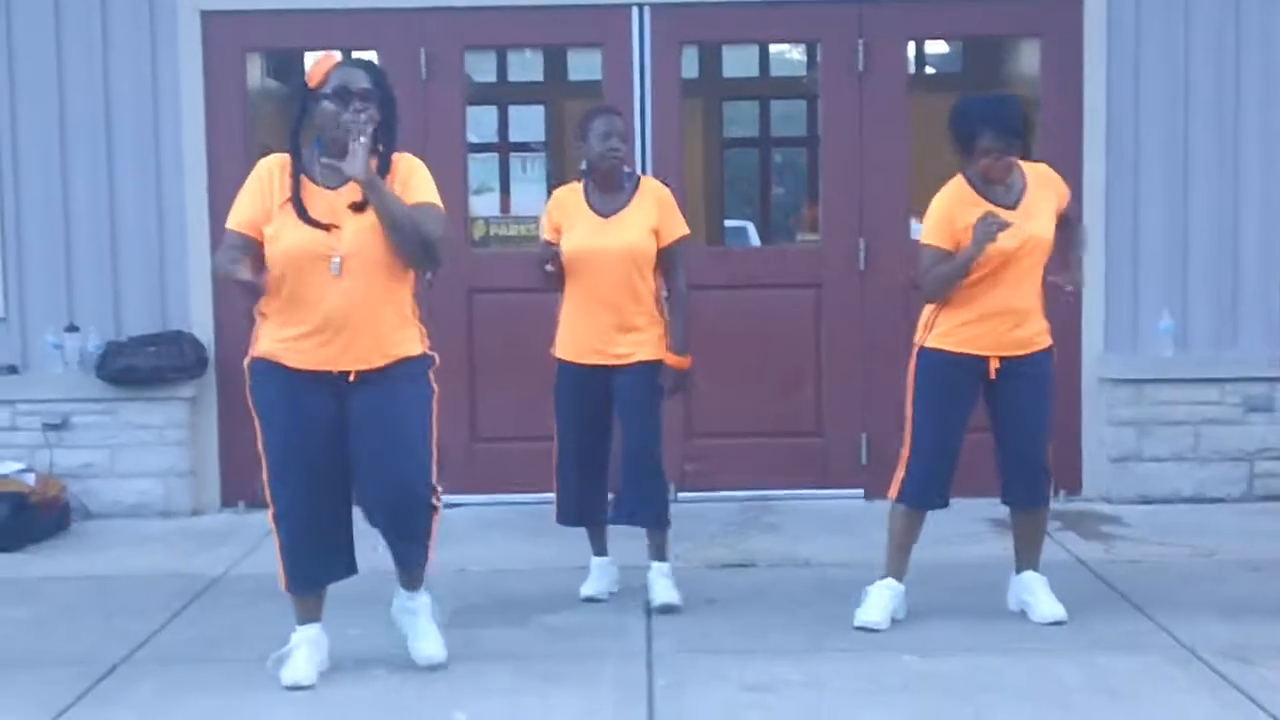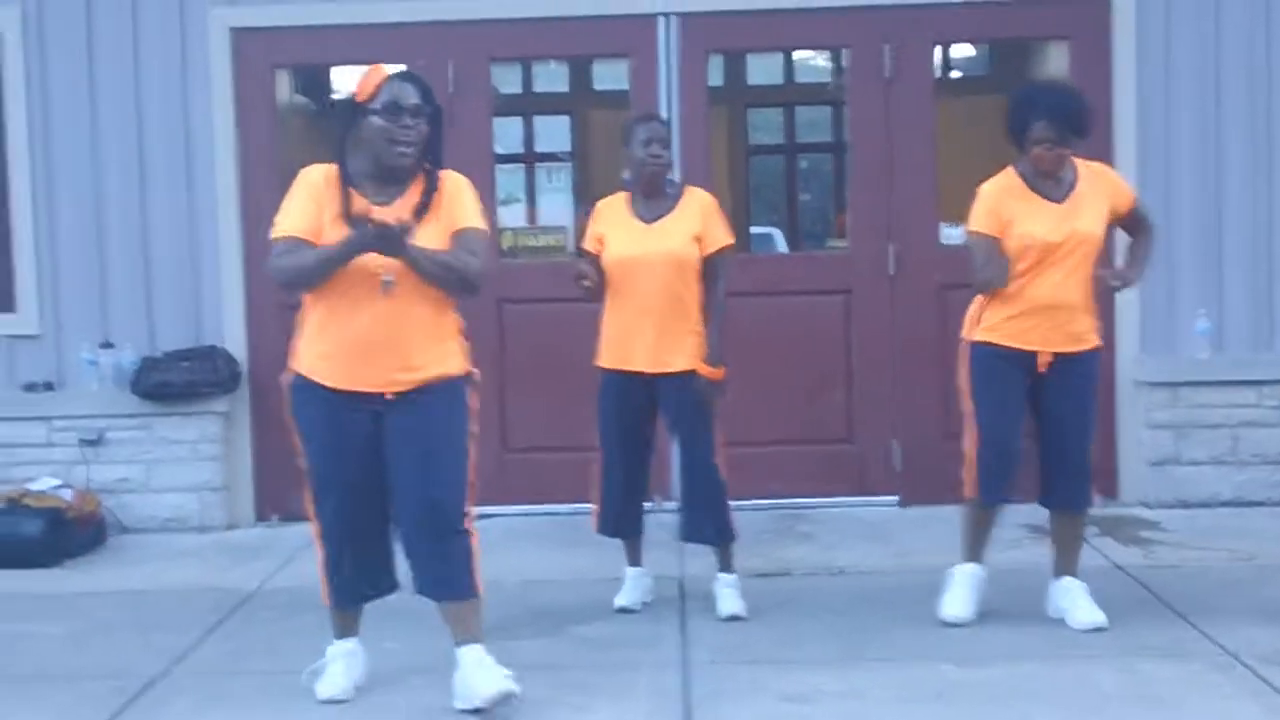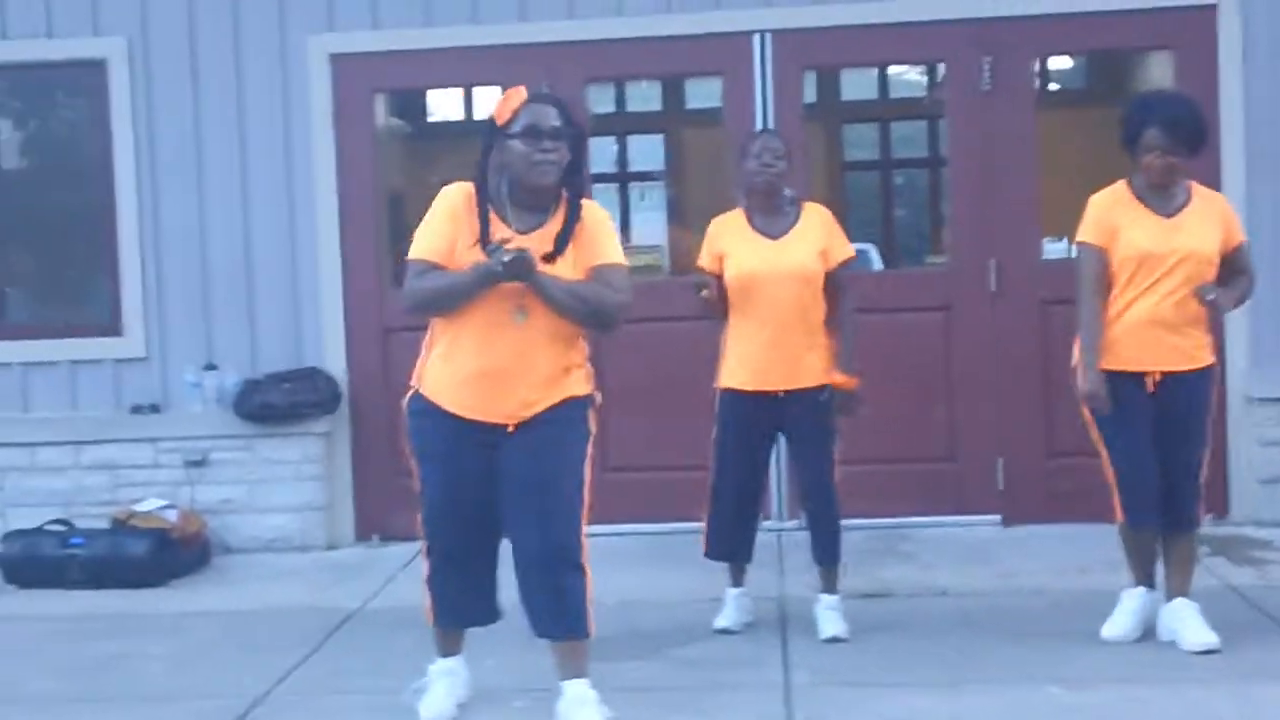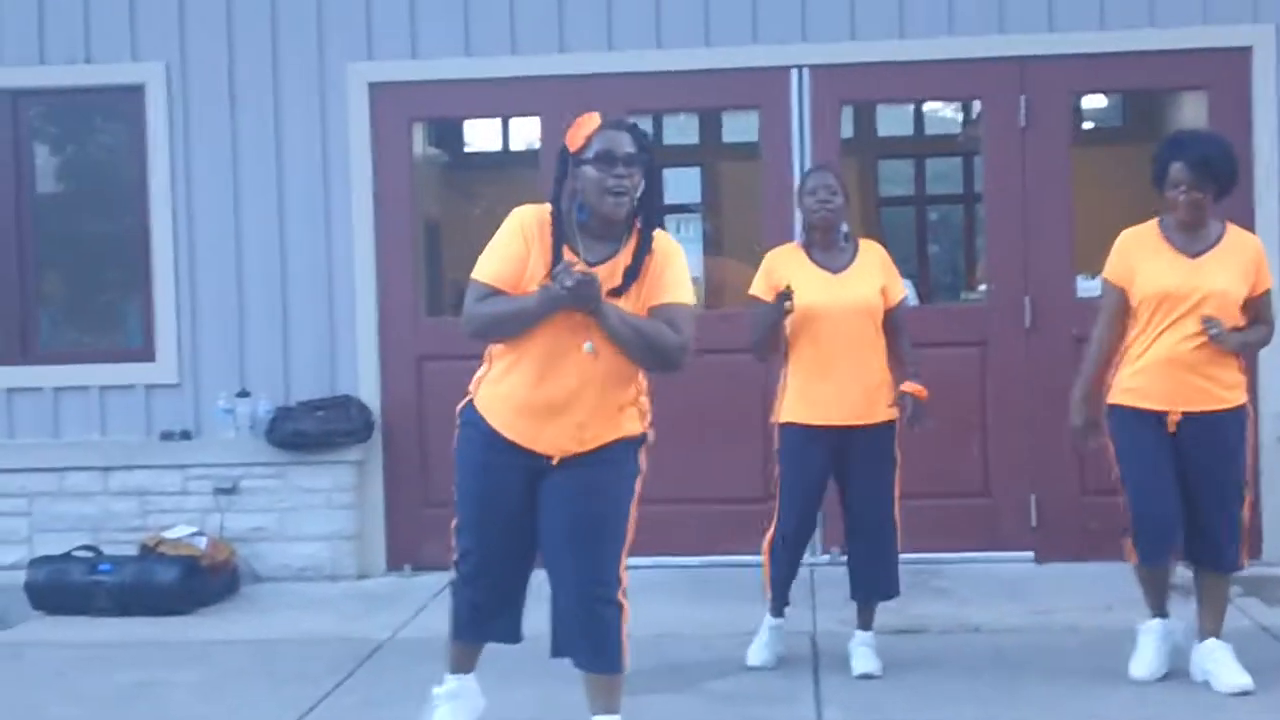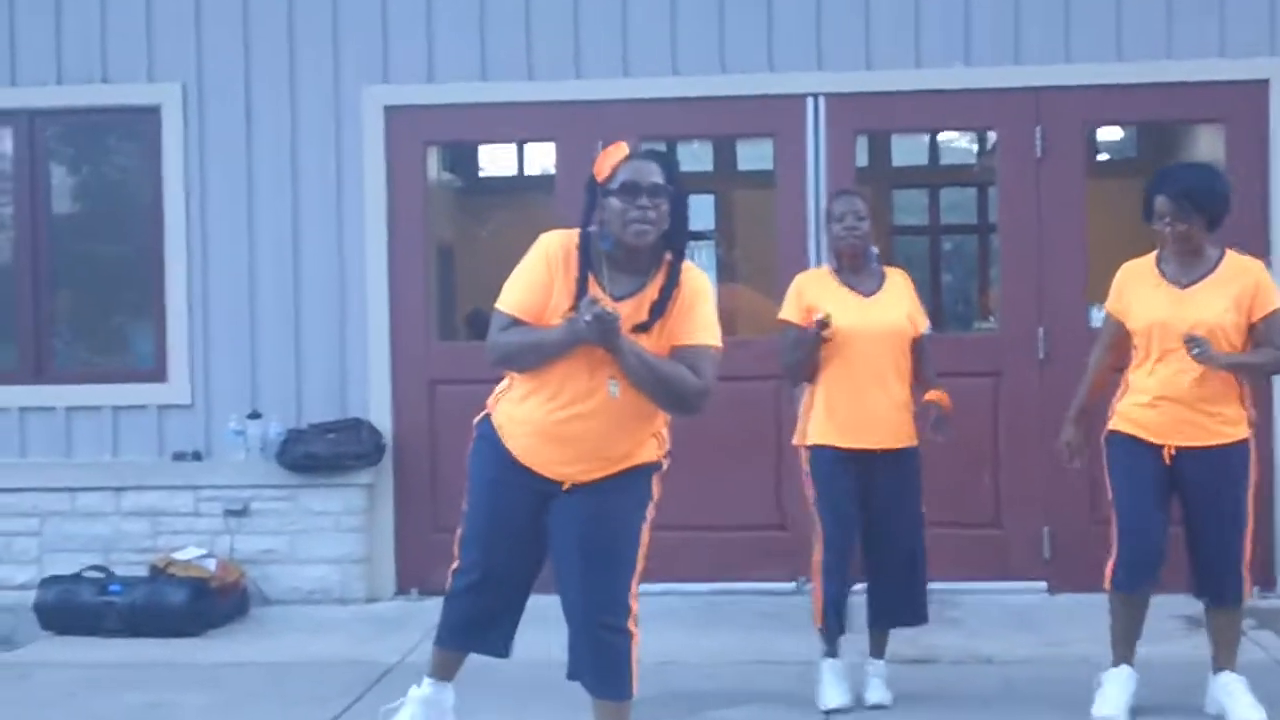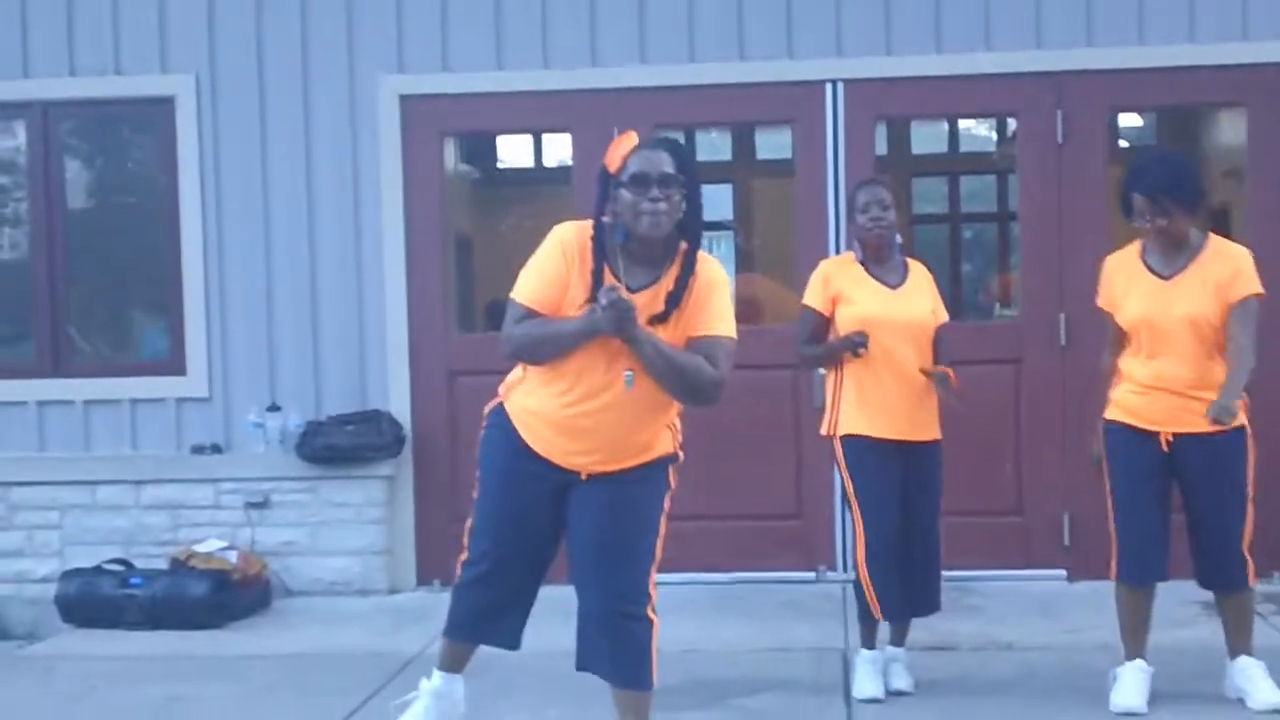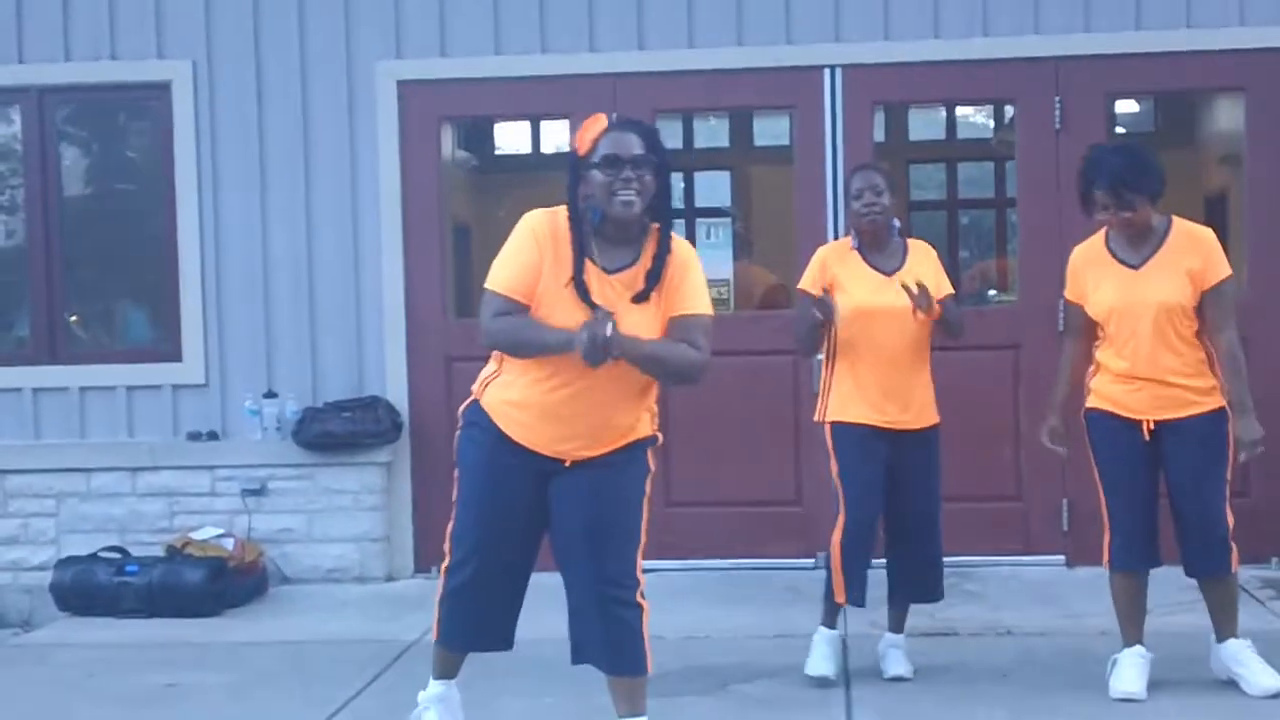
dt=0.2s
person 1, frame 1
left shoulder: (403, 172)
right shoulder: (272, 173)
left elbow: (429, 249)
right elbow: (228, 251)
left wrist: (371, 186)
right wrist: (240, 270)
left hip: (389, 363)
right hip: (289, 368)
left knee: (404, 493)
right knee: (301, 502)
left ankle: (414, 596)
right ankle: (308, 633)
person 1, frame 2
left shoulder: (451, 190)
right shoulder: (317, 184)
left elbow: (473, 274)
right elbow: (282, 270)
left wrist: (404, 246)
right wrist: (351, 245)
left hip: (429, 383)
right hip: (329, 386)
left knee: (439, 516)
right knee: (343, 520)
left ankle: (471, 659)
right ankle: (345, 648)
person 1, frame 3
left shoulder: (588, 220)
right shoulder: (456, 203)
left elbow: (612, 309)
right elbow: (415, 294)
left wrist: (535, 276)
right wrist: (488, 270)
left hip: (551, 411)
right hip: (449, 410)
left knee: (553, 550)
right knee: (453, 544)
right ankle: (448, 667)
person 1, frame 4
left shoulder: (661, 253)
right shoulder: (528, 226)
left elbow: (674, 352)
right elbow: (476, 319)
left wrist: (600, 304)
right wrist: (554, 298)
left hip: (603, 445)
right hip: (499, 430)
left knee: (593, 584)
right knee: (482, 564)
person 1, frame 5
left shoulder: (689, 287)
right shoulder: (555, 253)
left elbow: (692, 394)
right elbow: (499, 347)
left wrist: (618, 342)
right wrist: (575, 332)
left hip: (616, 473)
right hip: (514, 450)
left knee: (604, 611)
right knee: (480, 578)
person 1, frame 6
left shoulder: (703, 276)
right shoulder: (569, 244)
left elbow: (708, 384)
right elbow: (515, 337)
left wrist: (635, 333)
right wrist: (592, 321)
left hip: (631, 464)
right hip: (527, 440)
left knee: (623, 601)
right knee: (491, 568)
person 1, frame 7
left shoulder: (674, 257)
right shoulder: (540, 231)
left elbow: (695, 359)
right elbow: (496, 326)
left wrist: (625, 345)
right wrist: (573, 340)
left hip: (610, 451)
right hip: (505, 434)
left knee: (612, 586)
right knee: (476, 567)
person 2, frame 1
left shoulder: (1045, 182)
right shoulder: (949, 204)
left elbow: (1069, 222)
right elbow: (929, 288)
left wrist: (1069, 269)
right wrist: (973, 250)
left hip: (1026, 350)
right hip: (950, 350)
left knee: (1029, 464)
right knee: (924, 464)
left ankle: (1028, 578)
right ankle: (889, 584)
person 2, frame 2
left shoulder: (1102, 182)
right shoulder: (996, 194)
left elbow: (1142, 227)
right elbow: (980, 274)
left wrist: (1129, 270)
right wrist: (999, 272)
left hip: (1074, 349)
right hip: (1000, 346)
left knee: (1070, 464)
right knee: (992, 456)
left ankle: (1066, 584)
right ankle: (968, 569)
person 2, frame 3
left shoulder: (1215, 209)
right shoulder: (1106, 206)
left elbow: (1243, 278)
right elbow: (1092, 291)
left wrist: (1226, 298)
right wrist: (1089, 367)
left hip: (1187, 368)
right hip: (1117, 368)
left knee: (1182, 487)
right knee: (1136, 485)
left ankle: (1179, 604)
right ankle: (1140, 591)
person 2, frame 4
left shoulder: (1246, 250)
right shoulder: (1132, 244)
left elbow: (1265, 328)
right elbow: (1108, 327)
left wrist: (1233, 339)
right wrist: (1084, 397)
left hip: (1217, 409)
right hip: (1137, 405)
left knee: (1219, 527)
right knee: (1153, 523)
left ankle: (1211, 645)
right ankle: (1158, 623)
person 2, frame 5
right shoulder: (1131, 276)
right elbow: (1107, 356)
left wrist: (1221, 359)
right wrist: (1074, 419)
left hip: (1218, 442)
right hip: (1137, 437)
left knee: (1222, 560)
right knee: (1135, 552)
right ankle: (1120, 669)
person 2, frame 6
left shoulder: (1231, 261)
right shoulder: (1117, 267)
left wrist: (1230, 394)
right wrist: (1101, 417)
left hip: (1212, 428)
right hip: (1132, 428)
left knee: (1225, 545)
right knee: (1136, 544)
right ankle: (1133, 665)
person 2, frame 7
left shoulder: (1197, 244)
right shoulder: (1084, 259)
left elbow: (1222, 333)
right elbow: (1079, 338)
right wrist: (1056, 409)
left hip: (1195, 411)
right hip: (1114, 414)
left knee: (1208, 529)
right knee: (1126, 531)
left ankle: (1231, 645)
right ankle: (1132, 649)
person 3, frame 1
left shoulder: (655, 196)
right shoulder: (562, 201)
left elbow: (675, 278)
right elbow: (555, 279)
left wrist: (678, 350)
right wrist: (548, 264)
left hip: (640, 351)
right hip: (577, 354)
left knee: (642, 452)
right knee: (581, 456)
left ankle: (659, 566)
right ankle: (601, 562)
person 3, frame 2
left shoulder: (700, 205)
right shoulder: (606, 212)
left elbow: (715, 290)
left wrist: (711, 362)
right wrist: (588, 279)
left hip: (684, 362)
right hip: (621, 363)
left knee: (700, 465)
right knee: (622, 466)
left ankle: (726, 577)
right ankle: (635, 573)
person 3, frame 3
left shoulder: (819, 219)
right shoulder: (723, 229)
left elbow: (838, 302)
right elbow: (720, 312)
left wrist: (843, 371)
right wrist: (709, 296)
left hip: (809, 380)
right hip: (744, 382)
left knee: (818, 485)
right knee: (733, 485)
left ankle: (829, 599)
right ankle: (737, 592)
person 3, frame 4
left shoulder: (874, 256)
right shoulder: (779, 262)
left elbow: (897, 334)
right elbow: (760, 349)
left wrist: (910, 385)
right wrist: (775, 316)
left hip: (871, 415)
right hip: (804, 415)
left knee: (872, 523)
right knee: (792, 520)
left ankle: (863, 636)
right ankle: (773, 620)
person 3, frame 5
left shoulder: (901, 283)
right shoulder: (808, 285)
left elbow: (919, 361)
right elbow: (791, 370)
left wrist: (933, 396)
right wrist: (813, 342)
left hip: (896, 440)
right hip: (831, 439)
left knee: (899, 549)
right knee: (835, 545)
left ankle: (876, 662)
right ankle: (830, 661)
person 3, frame 6
left shoulder: (921, 274)
right shoulder: (832, 273)
left elbow: (935, 346)
right elbow: (806, 353)
left wrist: (943, 373)
right wrist: (841, 345)
left hip: (921, 430)
right hip: (861, 428)
left knee: (920, 538)
right knee: (876, 533)
left ankle: (896, 651)
right ankle: (869, 653)
person 3, frame 7
left shoulder: (922, 254)
right shoulder: (828, 259)
left elbow: (955, 327)
right elbow: (806, 345)
left wrist: (930, 304)
right wrist: (816, 319)
left hip: (916, 416)
right hip: (852, 415)
left knee: (915, 525)
right knee: (856, 519)
left ankle: (894, 638)
right ankle: (827, 632)
